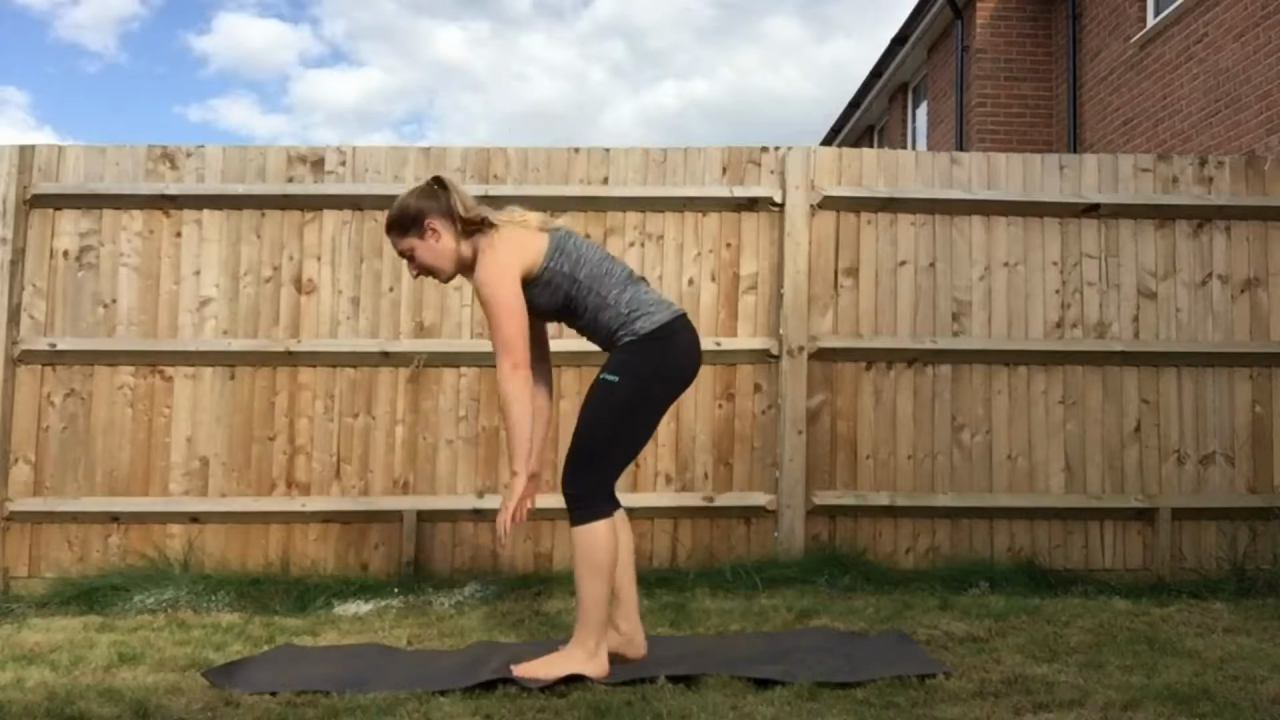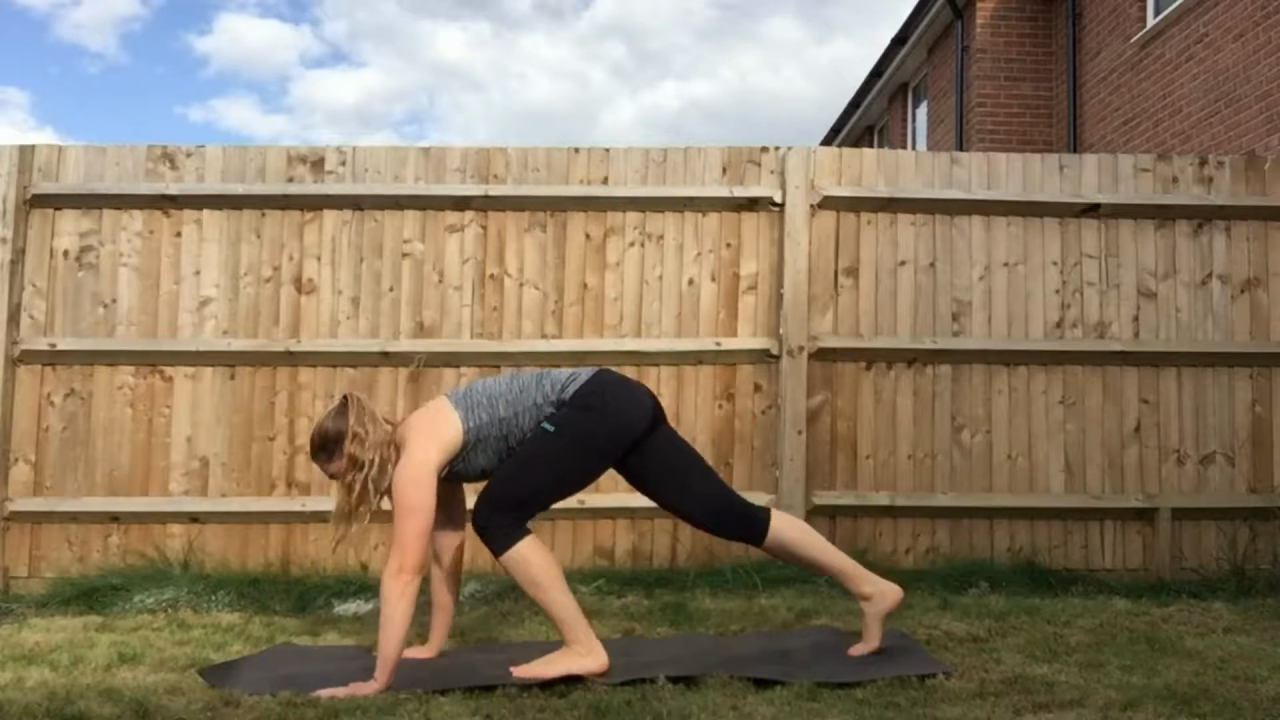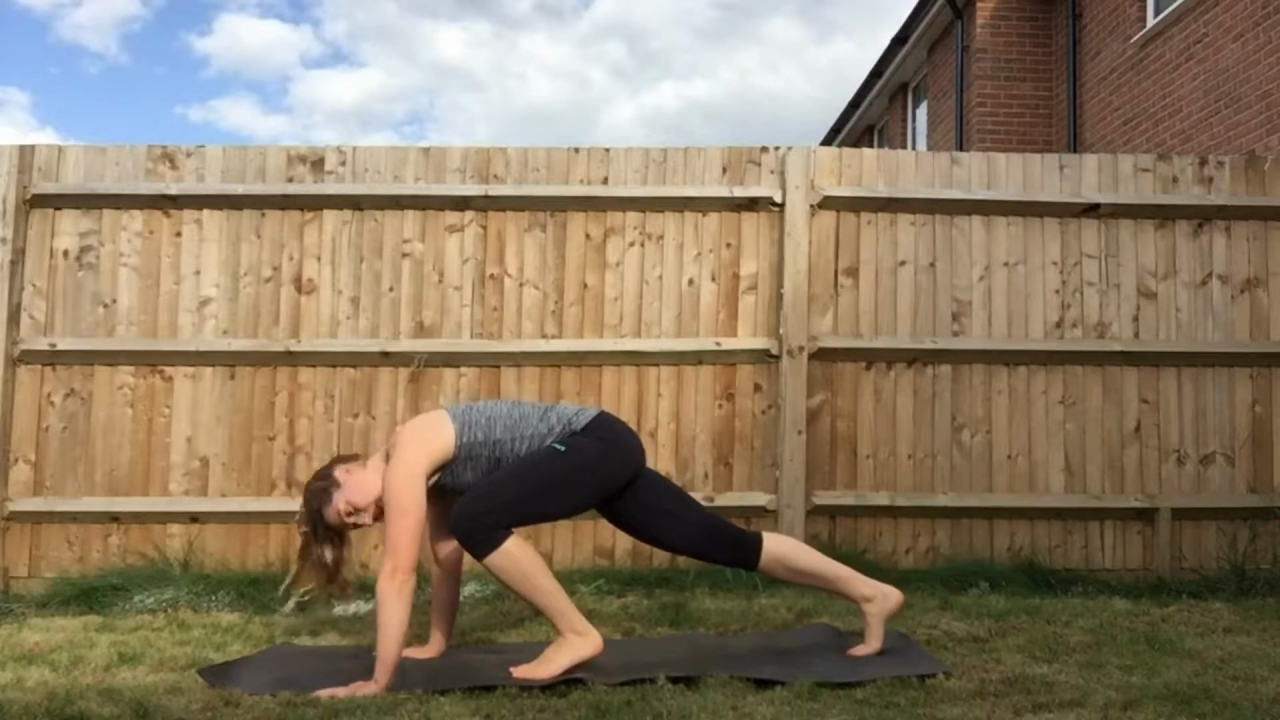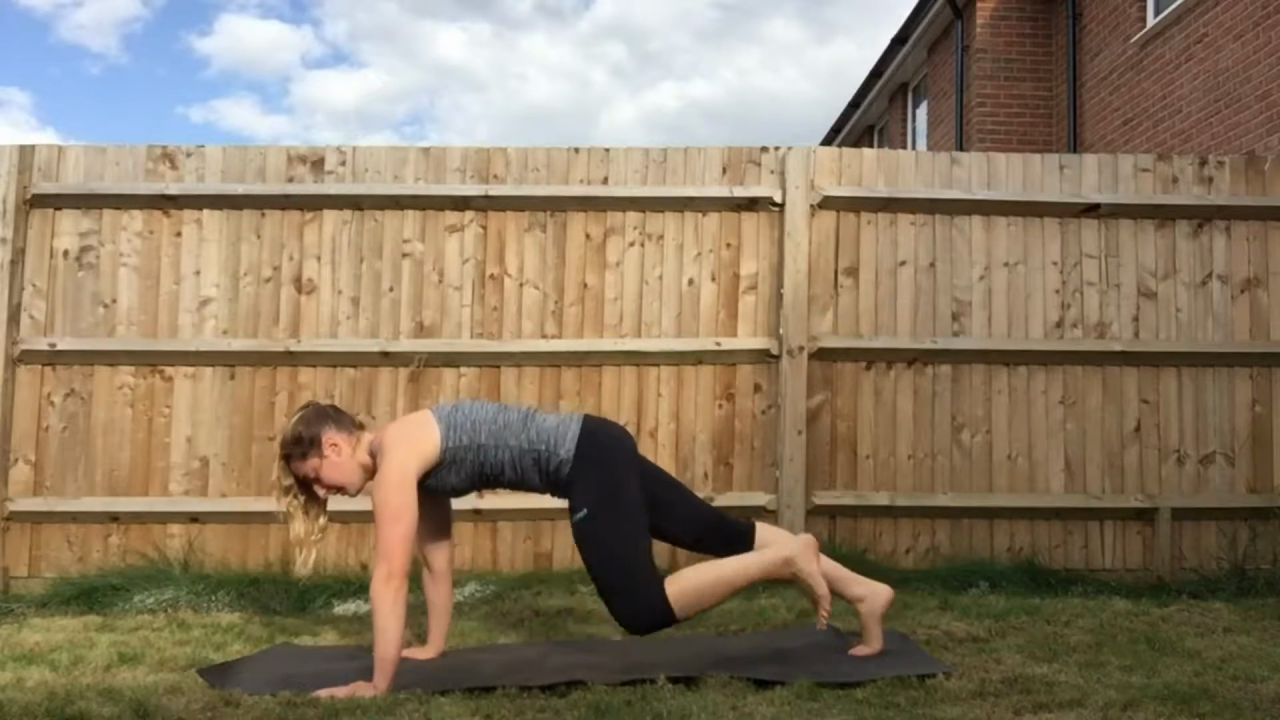
dt=0.7s
person 1, frame 1
left shoulder: (492, 258)
right shoulder: (507, 243)
left elbow: (513, 372)
right elbow: (535, 370)
left wrist: (522, 471)
right wrist: (532, 460)
left hip: (651, 345)
right hip: (663, 341)
left knee: (585, 482)
right knee: (592, 484)
left ankle: (587, 650)
right ankle: (626, 629)
person 1, frame 2
left shoulder: (413, 456)
right shoulder: (431, 446)
left elbow: (404, 570)
right elbow: (446, 548)
left wrist: (380, 678)
right wrist: (434, 641)
left hip: (597, 405)
right hip: (620, 403)
left knee: (498, 517)
right knee: (727, 513)
left ankle: (582, 647)
right ankle: (871, 589)
person 1, frame 3
left shoulder: (404, 459)
right shoulder: (428, 472)
left elbow: (397, 574)
right elbow: (446, 554)
left wrist: (379, 680)
right wrist: (434, 644)
left hip: (595, 441)
right hip: (601, 451)
left knee: (479, 519)
right knee: (719, 540)
left ankle: (575, 634)
right ankle: (871, 594)
person 1, frame 4
left shoulder: (394, 456)
right shoulder: (415, 462)
left elbow: (390, 576)
right elbow: (436, 557)
left wrist: (378, 682)
right wrist: (433, 646)
left hip: (586, 453)
right hip: (590, 451)
left knee: (641, 609)
right knee: (718, 533)
left ankle: (790, 560)
right ankle: (861, 590)
